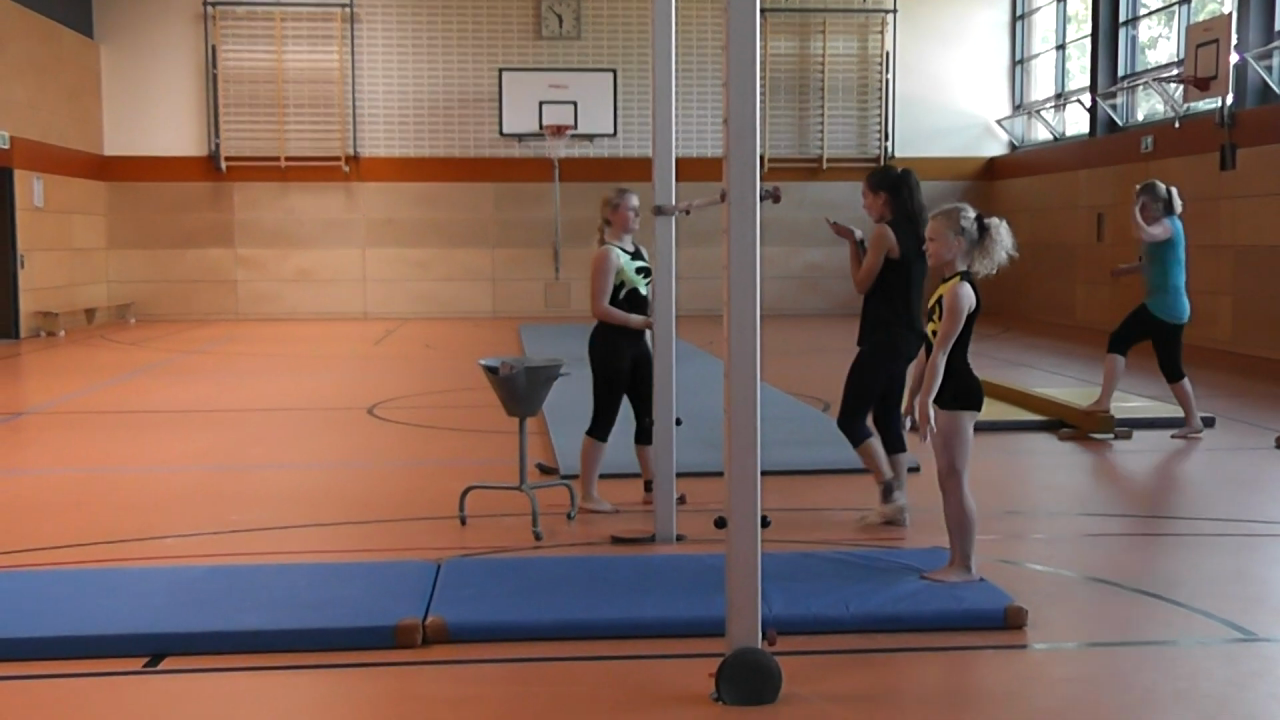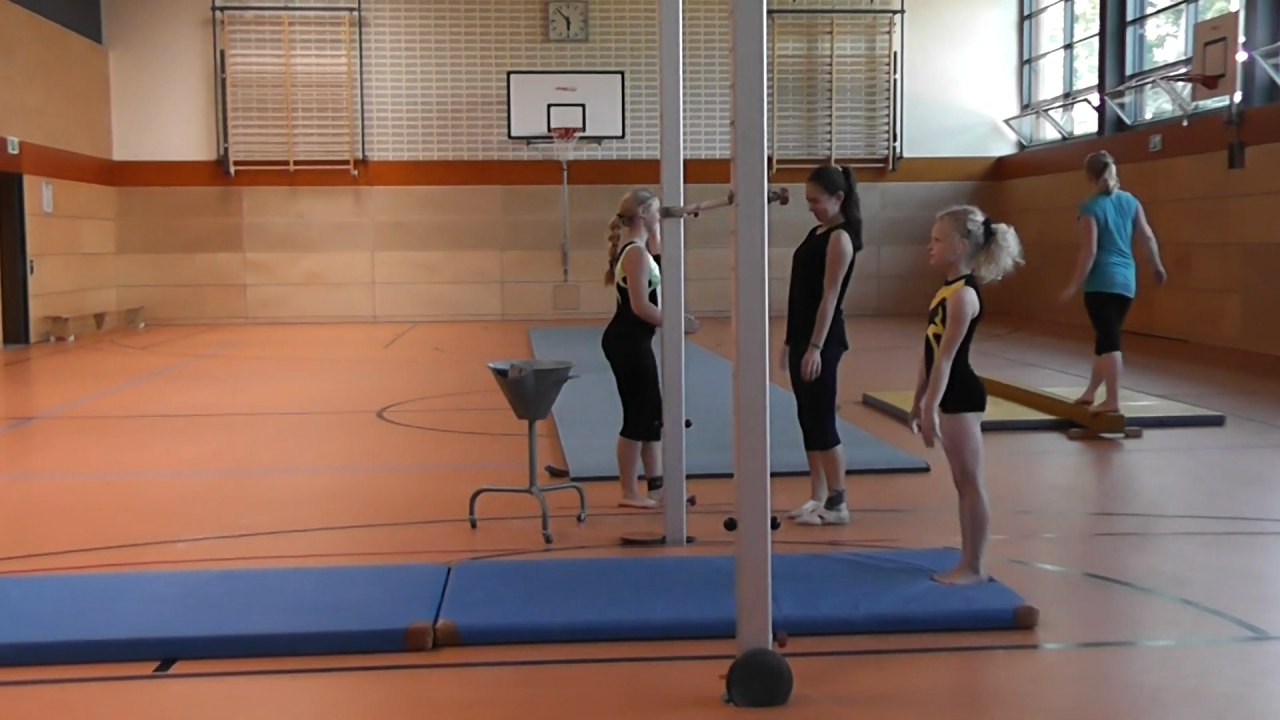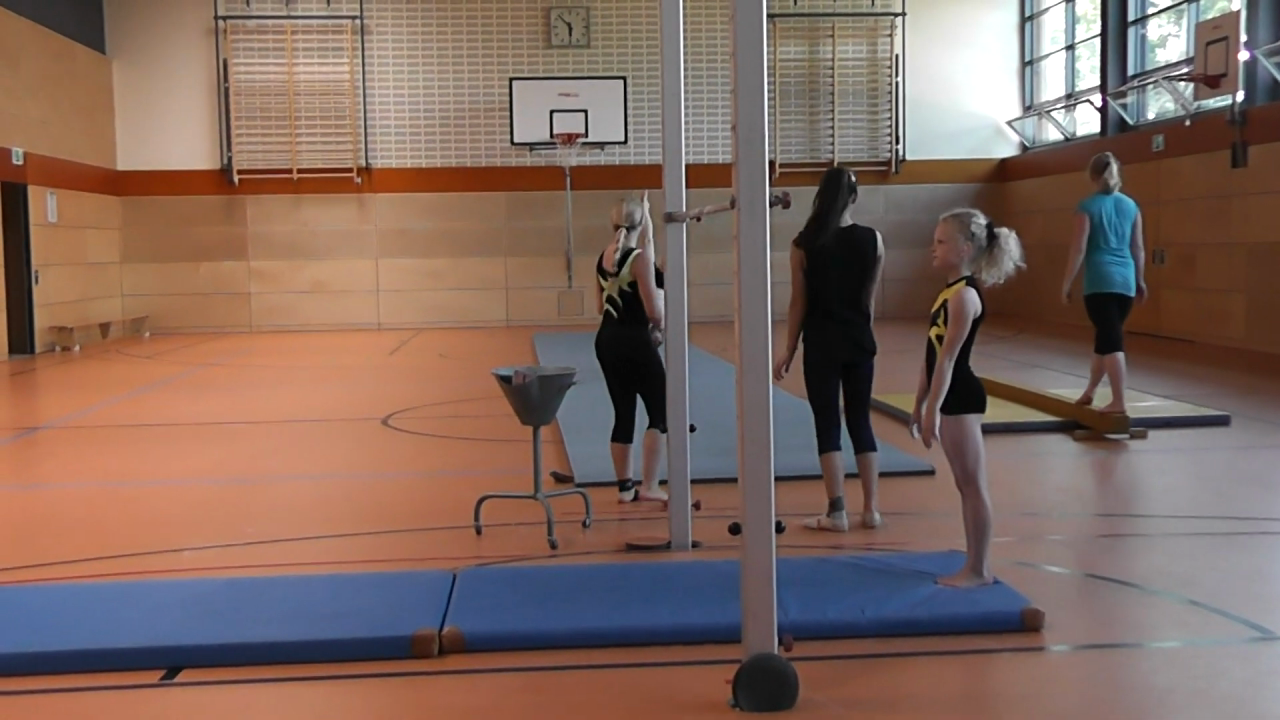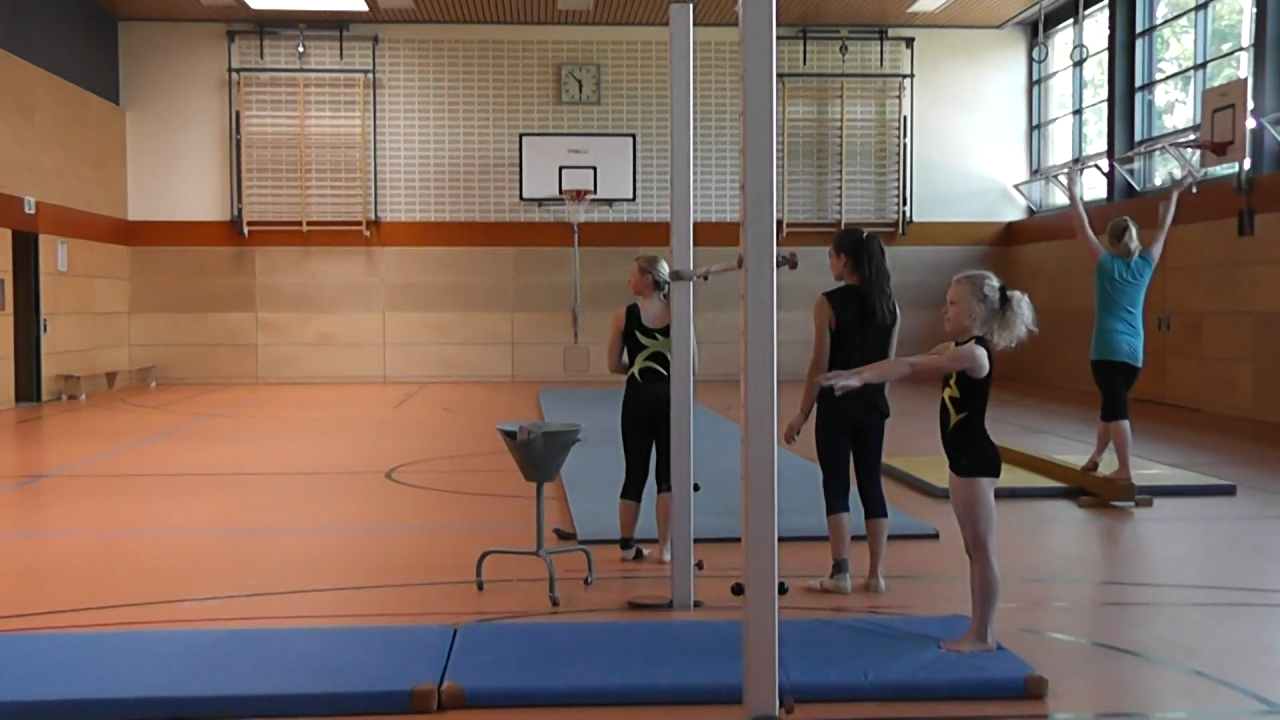
dt=1s
person 1, frame 1
left shoulder: (959, 291)
right shoulder: (945, 288)
left elbow: (942, 352)
right elbow: (927, 350)
left wrist: (926, 401)
right wrist: (912, 398)
left hip: (957, 394)
right hip: (944, 393)
left knee: (954, 481)
right knee: (947, 481)
left ankle: (966, 565)
right ankle: (956, 561)
person 1, frame 2
left shoulder: (963, 296)
right shoulder: (945, 291)
left elbow: (945, 358)
right elbow: (930, 352)
left wrist: (932, 409)
right wrist: (919, 401)
left hip: (961, 397)
right hip: (948, 395)
left knee: (971, 483)
right knee: (962, 483)
left ankle: (975, 567)
right ankle: (967, 563)
person 1, frame 3
left shoulder: (964, 296)
right shoulder: (950, 292)
left elbow: (948, 358)
right elbow: (931, 356)
left wrist: (932, 409)
right wrist: (920, 404)
left hip: (961, 399)
right hip: (950, 399)
left knee: (973, 486)
right knee: (964, 486)
left ankle: (979, 570)
right ankle: (973, 566)
person 1, frame 4
left shoulder: (973, 353)
right shoulder: (955, 349)
left elbow: (909, 367)
right elbow: (906, 365)
left wrist: (858, 378)
right wrist: (855, 373)
left hip: (977, 461)
right hip: (963, 460)
left knee: (982, 550)
right knee: (974, 550)
left ankle: (983, 635)
right ankle: (977, 630)
person 2, frame 1
left shoulder: (885, 232)
right shoulder: (913, 233)
left elbow: (862, 284)
left wrist: (854, 243)
right wrist: (861, 242)
left hip: (885, 341)
right hip: (904, 340)
left knee: (850, 418)
right knee: (889, 420)
left ankle: (891, 492)
right ankle: (895, 504)
person 2, frame 2
left shoulder: (840, 238)
right shoulder: (816, 233)
left elbow: (829, 297)
left wrist: (816, 347)
right wrist: (790, 341)
left hip: (821, 340)
right hip: (802, 337)
left knee: (822, 421)
right knee: (808, 420)
left ankle: (837, 505)
right ankle: (819, 497)
person 2, frame 3
left shoulder: (804, 243)
right shoulder: (873, 239)
left elbow: (799, 303)
right elbow: (871, 299)
left wrist: (789, 351)
left hip: (822, 344)
right hip: (860, 342)
left knee: (828, 425)
right knee: (861, 422)
left ankle: (837, 512)
right ankle: (870, 509)
person 2, frame 4
left shoulder: (829, 302)
right shoulder: (888, 303)
left elbow: (820, 364)
right elbow: (887, 360)
left wrist: (803, 413)
left hip: (836, 406)
right hip: (873, 404)
left knee: (836, 487)
right knee: (872, 485)
left ankle: (841, 574)
right ankle: (876, 574)
person 3, frame 1
left shoulder: (640, 251)
right shoulder: (607, 254)
right elbow: (599, 309)
left wrist: (653, 322)
right wrist: (643, 321)
left hip: (637, 344)
right hip: (611, 345)
left knee: (648, 416)
right knee: (604, 418)
left ankle: (651, 488)
right ankle: (588, 494)
person 3, frame 2
left shoulder: (640, 249)
right shoulder: (635, 252)
right elbow: (640, 306)
left hip: (635, 341)
right hip: (627, 341)
left knee: (652, 412)
right knee: (637, 415)
left ankle: (655, 485)
right ankle: (629, 492)
person 3, frame 3
left shoulder: (605, 257)
right shoulder: (639, 258)
right elbow: (653, 310)
right wrist: (660, 324)
left hip: (607, 340)
right hip: (633, 341)
left knee: (623, 414)
right knee: (659, 412)
left ankle: (625, 487)
right ankle: (650, 485)
person 3, frame 4
left shoulder: (624, 315)
left elbow: (614, 365)
right elbow: (691, 364)
left hip: (638, 398)
right hip: (670, 398)
left knee: (635, 473)
right knee: (668, 475)
left ankle: (627, 546)
right ankle: (665, 548)
person 4, frame 1
left shoulder: (1169, 224)
right shoulder: (1161, 224)
left elbow: (1144, 235)
left wrist: (1136, 211)
right wrist: (1129, 268)
left hip: (1164, 305)
right hip: (1171, 307)
left knee: (1119, 340)
right knee: (1171, 366)
left ankle: (1104, 401)
right ankle: (1193, 420)
person 4, frame 2
left shoulder: (1090, 207)
right shoulder: (1129, 200)
left elbow: (1089, 251)
right elbow: (1147, 236)
left wrist: (1074, 286)
right wrist: (1157, 265)
left hip: (1101, 281)
right hip: (1126, 280)
left knee: (1108, 340)
right knee: (1107, 338)
left ankle: (1112, 400)
right ankle: (1090, 393)
person 4, frame 3
left shoulder: (1088, 206)
right shoulder: (1130, 205)
left elbow: (1079, 249)
right elbow: (1138, 247)
left wrist: (1067, 284)
right wrist: (1139, 280)
left hip: (1100, 281)
right hip: (1125, 281)
left knee: (1111, 340)
right knee: (1106, 337)
left ankle: (1119, 402)
right ankle: (1090, 391)
person 4, frame 4
left shoulder: (1104, 263)
right shoulder: (1145, 265)
left elbow: (1082, 226)
right elbow: (1164, 227)
left wrist: (1073, 189)
right wrist: (1176, 193)
left hip: (1107, 350)
right hip: (1134, 352)
left knee: (1116, 407)
right knee: (1112, 403)
left ankle: (1125, 470)
right ankle: (1096, 457)
